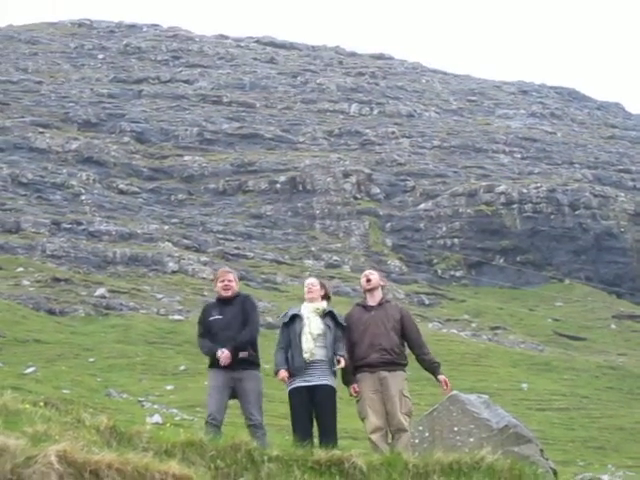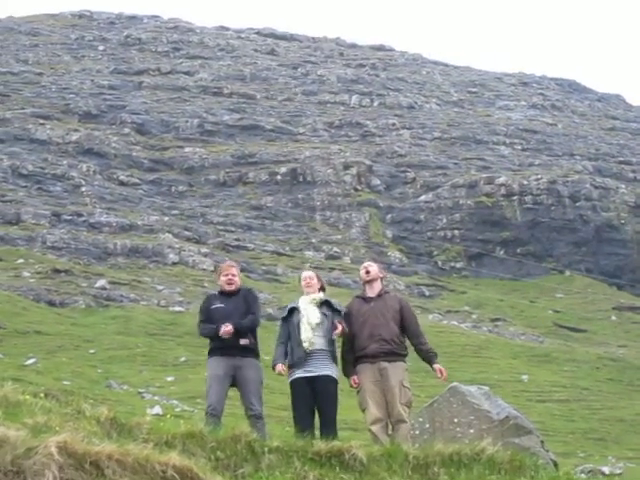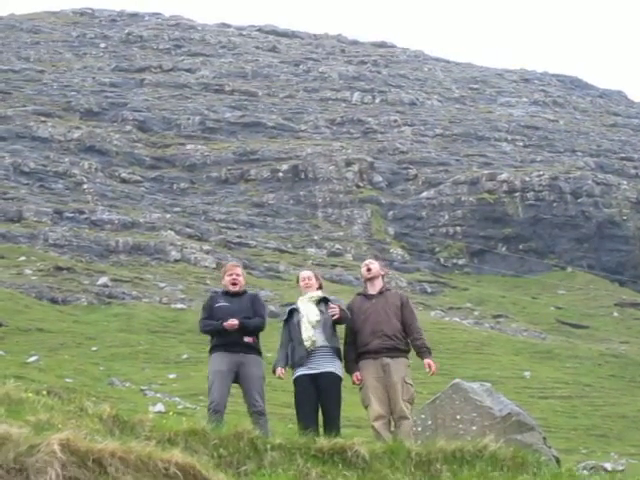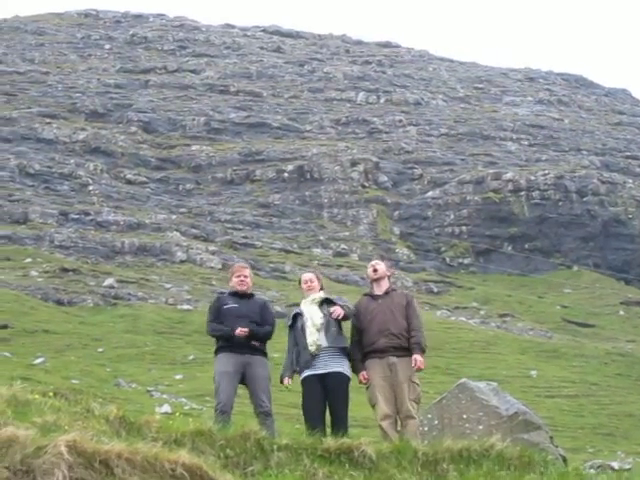
dt=0.1s
person 1, frame 1
left shoulder: (398, 311)
right shoulder: (353, 315)
left elbow: (417, 343)
right elbow: (347, 349)
left wrist: (436, 370)
right wrist: (350, 380)
left hip: (395, 373)
right hip: (366, 376)
left knee: (400, 424)
right knee: (375, 427)
person 1, frame 2
left shoulder: (397, 301)
right shoulder: (352, 307)
left elbow: (415, 333)
right elbow: (347, 342)
left wrist: (432, 359)
right wrist: (350, 371)
left hip: (395, 364)
right hip: (366, 366)
left knee: (400, 415)
right knee: (375, 418)
person 1, frame 3
left shoulder: (399, 298)
right shoulder: (354, 304)
left elbow: (413, 329)
right elbow: (350, 339)
left wrist: (425, 354)
right wrist: (352, 368)
left hip: (397, 360)
right hip: (368, 363)
left knee: (402, 411)
right knee: (377, 414)
person 1, frame 4
left shoulder: (405, 298)
right shoulder: (361, 305)
left elbow: (416, 327)
right elbow: (355, 339)
left wrist: (418, 351)
right wrist: (358, 367)
left hip: (403, 360)
right hip: (375, 362)
left knee: (408, 410)
right knee: (384, 413)
person 2, frame 1
left shoulder: (246, 301)
right shoulder: (209, 309)
left elbow: (252, 330)
right elbow: (202, 338)
left wrist: (232, 348)
right wrist: (215, 352)
left hip: (248, 369)
right hip: (219, 371)
left knee: (255, 420)
right knee: (213, 418)
person 2, frame 2
left shoulder: (248, 295)
right shoulder: (210, 300)
left elbow: (254, 319)
right elbow: (202, 327)
left wrist: (235, 328)
right wrist: (218, 330)
left hip: (248, 358)
right hip: (219, 358)
left knee: (254, 410)
right knee: (213, 408)
person 2, frame 3
left shoulder: (253, 298)
right shoulder: (214, 299)
left elbow: (261, 322)
right elbow: (203, 325)
left wrist: (241, 324)
right wrist: (222, 325)
left hip: (250, 355)
right hip: (221, 354)
left knee: (257, 407)
right knee: (216, 404)
person 2, frame 4
left shoulder: (260, 303)
right shoulder: (221, 300)
left elbow: (269, 328)
right elbow: (211, 327)
left wrist: (250, 332)
right wrist: (233, 332)
left hip: (257, 357)
right hip: (228, 355)
left knee: (264, 408)
right knee: (223, 405)
person 3, frame 1
left shoulder: (331, 316)
right shoulder: (292, 316)
left elbow: (339, 340)
right elbow: (282, 346)
left wrist: (341, 355)
right wrist: (280, 367)
left hip: (324, 376)
right hip: (298, 376)
left knee: (327, 423)
right knee: (301, 426)
person 3, frame 2
left shoulder: (330, 306)
right shoulder: (292, 310)
left elbow: (339, 323)
right elbow: (282, 341)
left wrist: (341, 327)
right wrist: (279, 361)
left hip: (325, 365)
right hip: (300, 368)
left knee: (328, 414)
right knee: (302, 417)
person 3, frame 3
left shoulder: (329, 303)
right shoulder: (293, 312)
left elbow: (344, 316)
right elbow: (285, 342)
left wrist: (340, 312)
right wrist: (280, 364)
left hip: (328, 361)
right hip: (303, 365)
left knee: (331, 411)
right knee: (305, 414)
person 3, frame 4
left shoulder: (333, 302)
right shoulder: (298, 314)
left elbow: (348, 310)
right elbow: (293, 346)
left wrist: (342, 310)
right wrist: (287, 372)
left hip: (335, 362)
right hip: (310, 366)
left knee: (339, 411)
right knee: (312, 412)
